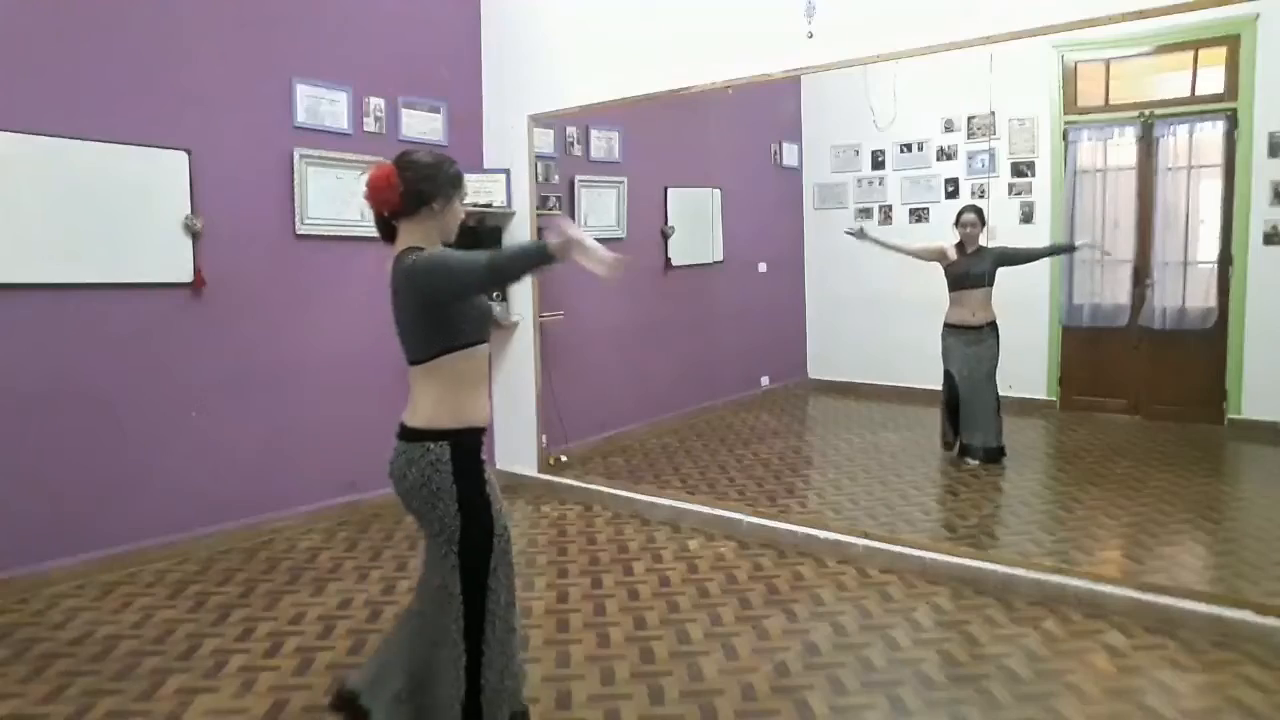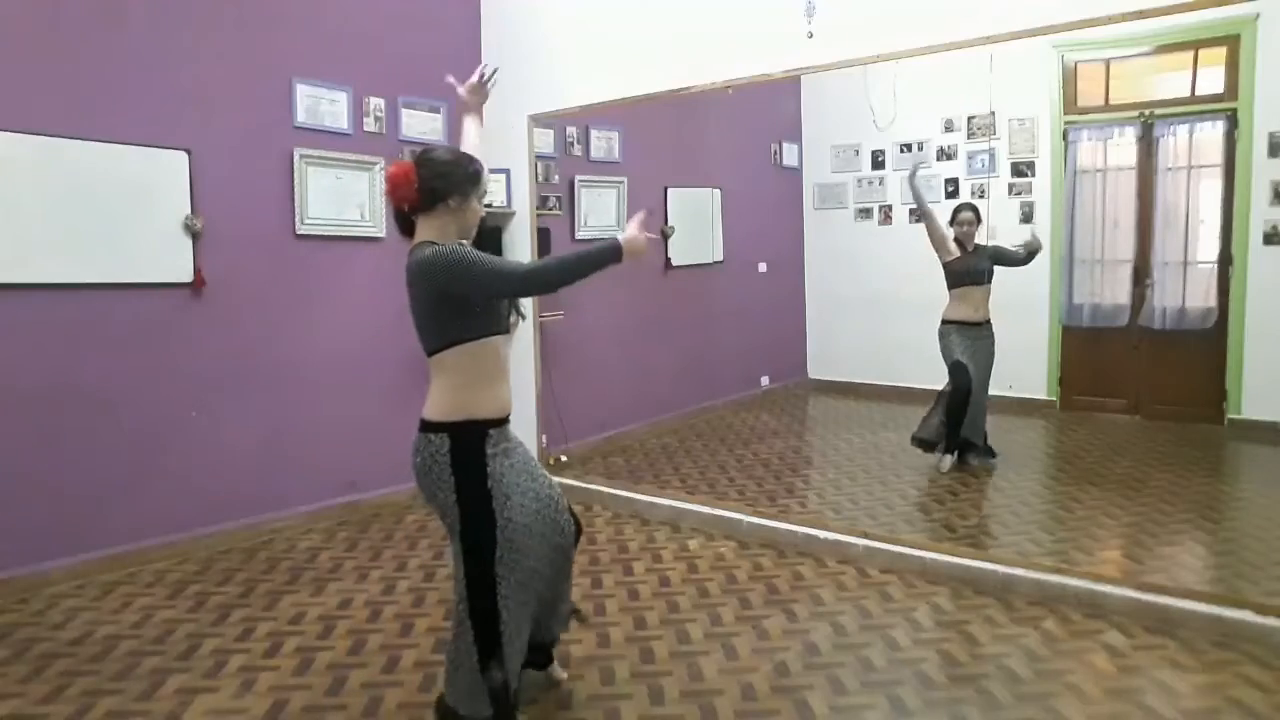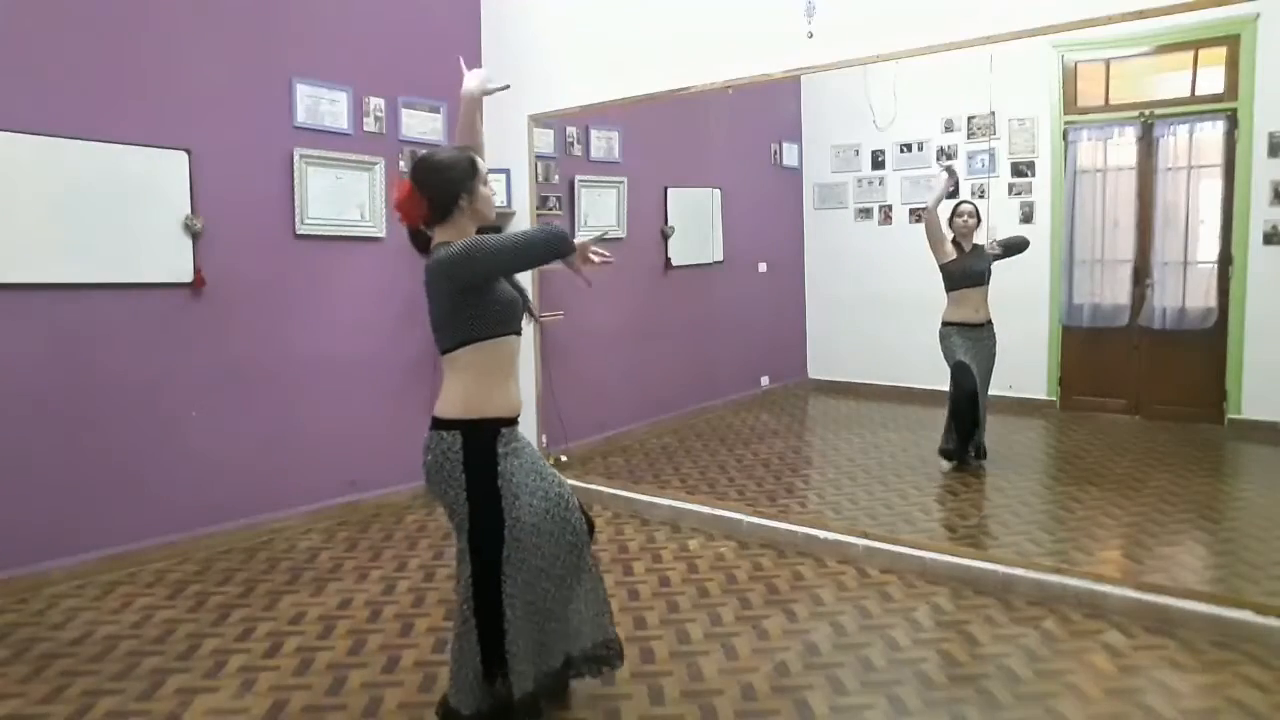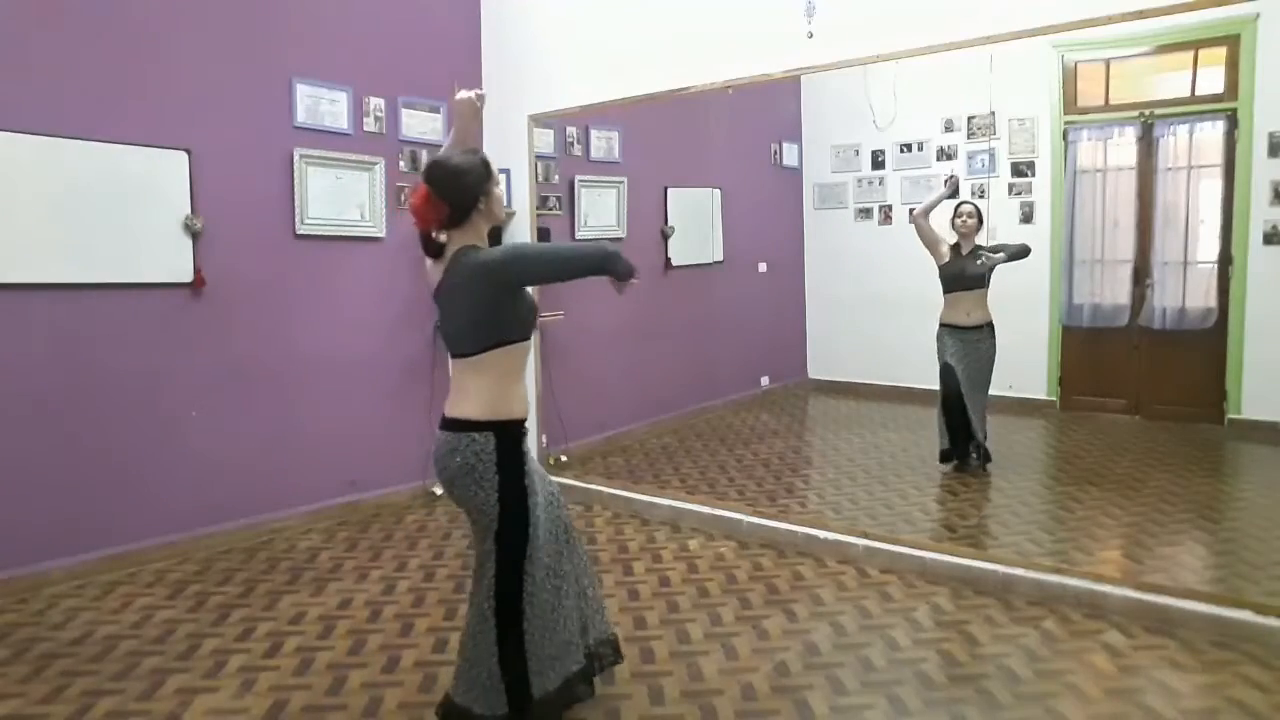
dt=0.4s
person 1, frame 1
left shoulder: (416, 263)
right shoulder: (427, 268)
right elbow: (484, 272)
right wrist: (557, 242)
left hip: (438, 446)
right hip: (447, 454)
left knee: (456, 574)
right knee: (477, 586)
person 1, frame 2
left shoulder: (447, 255)
right shoulder: (435, 264)
left elbow: (463, 170)
right elbow: (534, 278)
left wrist: (471, 111)
right wrist: (620, 246)
left hip: (489, 436)
right hip: (459, 445)
left knee: (550, 528)
right knee: (487, 570)
left ankle: (527, 649)
person 1, frame 3
left shoulder: (459, 254)
right shoulder: (456, 263)
left elbow: (456, 170)
right elbow: (550, 240)
left wrist: (469, 109)
right wrist: (571, 248)
left hip: (497, 436)
right hip: (469, 443)
left knee: (559, 526)
right knee: (491, 569)
person 1, frame 4
left shoulder: (440, 259)
right shoulder: (494, 266)
left elbow: (427, 194)
right elbow: (595, 256)
left wrist: (459, 128)
right wrist: (623, 265)
left hip: (464, 433)
right hip: (487, 443)
left knee: (547, 531)
right knee: (506, 569)
person 2, frame 1
left shoulder: (993, 255)
right shoulder: (946, 253)
left elbow: (1032, 254)
right elbow: (909, 248)
left wrist: (1074, 247)
right wrist: (872, 239)
left hip: (986, 333)
right hip: (955, 333)
left knee: (982, 388)
right knee: (953, 388)
left ankle: (972, 447)
right ankle: (952, 437)
person 2, frame 2
left shoulder: (989, 252)
right shoulder: (947, 248)
left elbow: (1021, 260)
right elbow: (925, 212)
left wrist: (1033, 247)
right wrist: (913, 178)
left hip: (984, 331)
right hip: (954, 330)
left knee: (977, 390)
right knee: (962, 384)
left ankle: (969, 447)
right ankle: (947, 444)
person 2, frame 3
left shoulder: (985, 252)
right shoulder: (944, 249)
left elbow: (1023, 242)
right elbow: (929, 211)
left wrist: (998, 247)
right wrist: (947, 185)
left hip: (984, 332)
right hip: (954, 331)
left knee: (977, 390)
right knee: (965, 386)
left ankle: (970, 449)
right ankle: (962, 448)
person 2, frame 4
left shoulder: (987, 253)
right shoulder: (943, 251)
left elbow: (1024, 249)
right elbow: (918, 218)
left wrist: (1002, 258)
right wrist: (945, 191)
left hip: (982, 334)
right hip: (950, 333)
left knee: (975, 392)
right knee: (953, 389)
left ankle: (972, 451)
right ankle: (960, 451)
